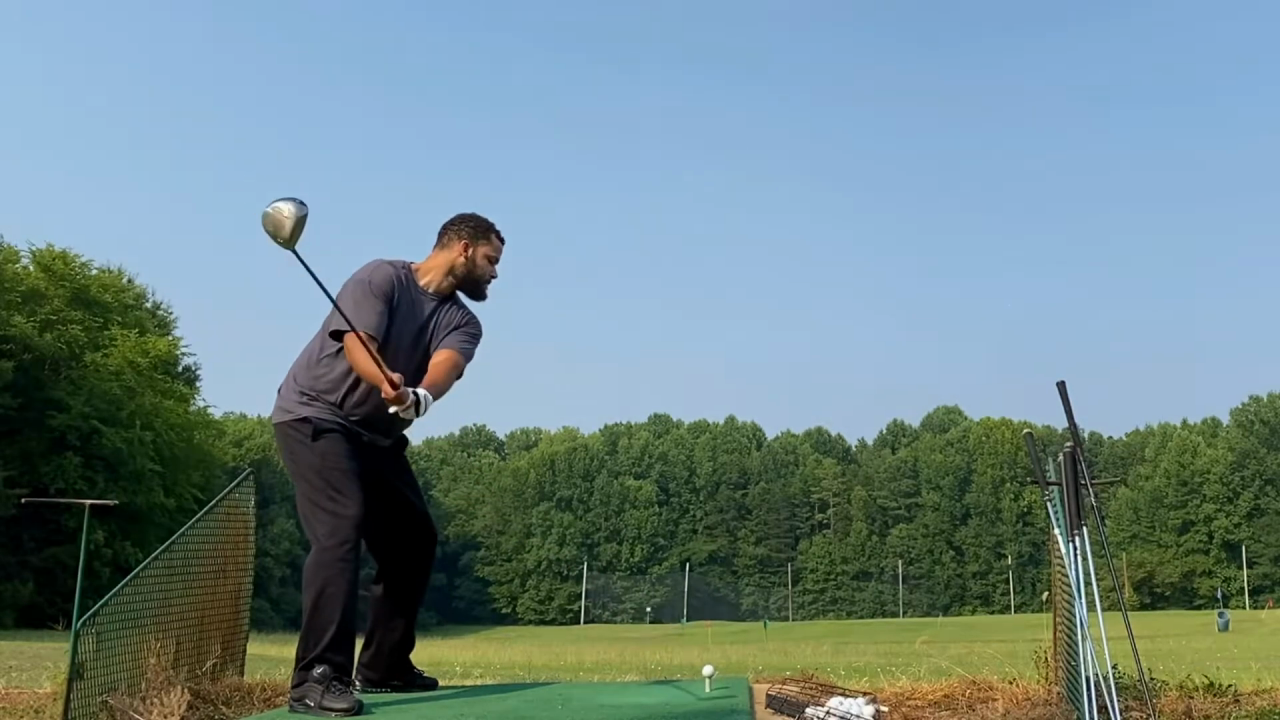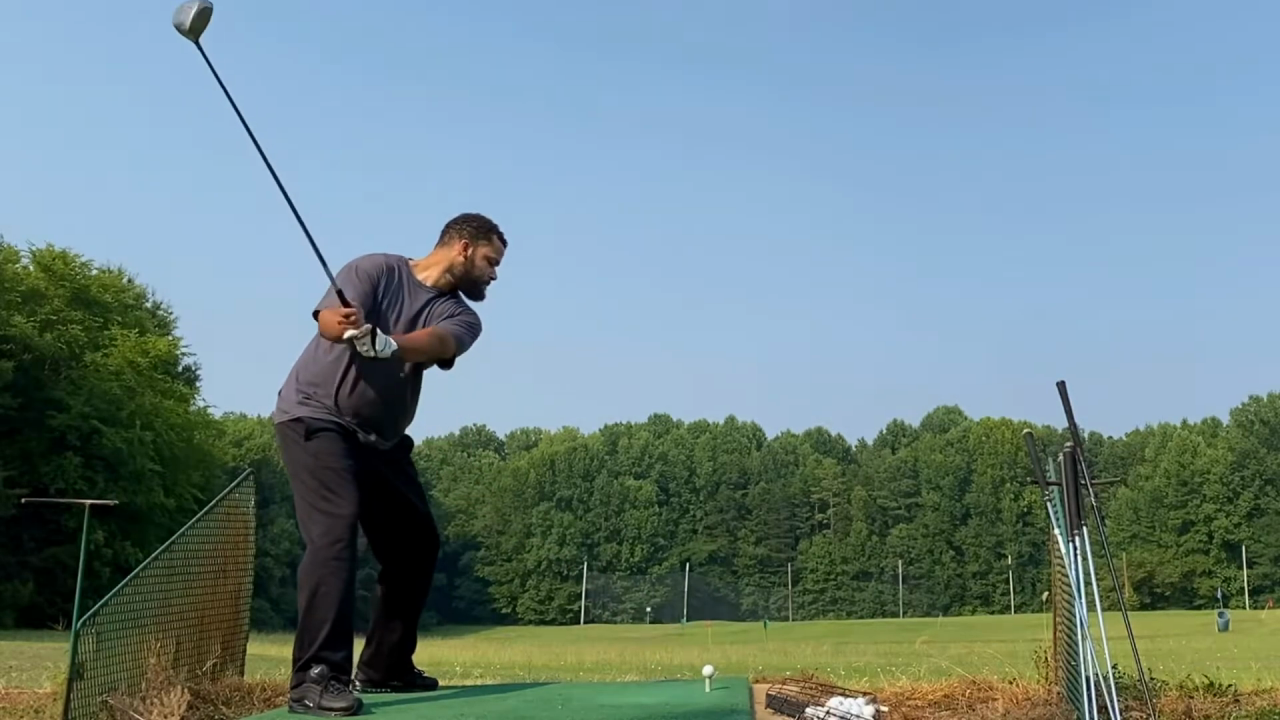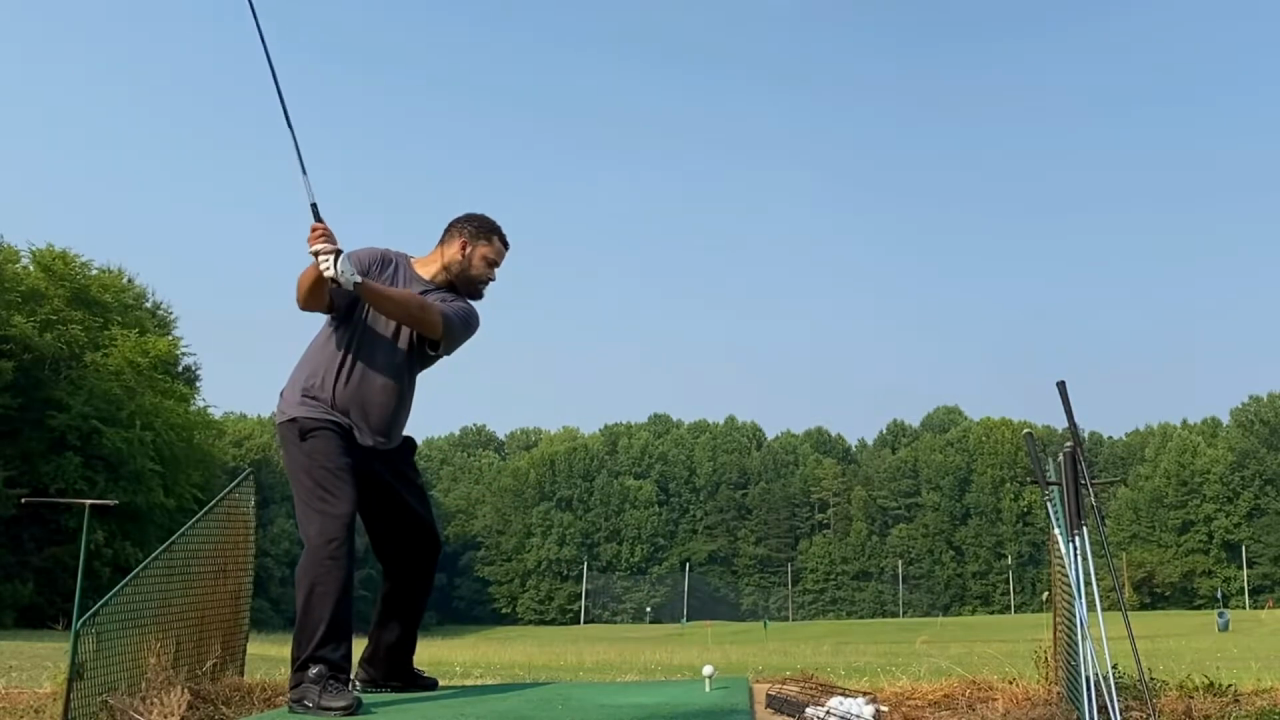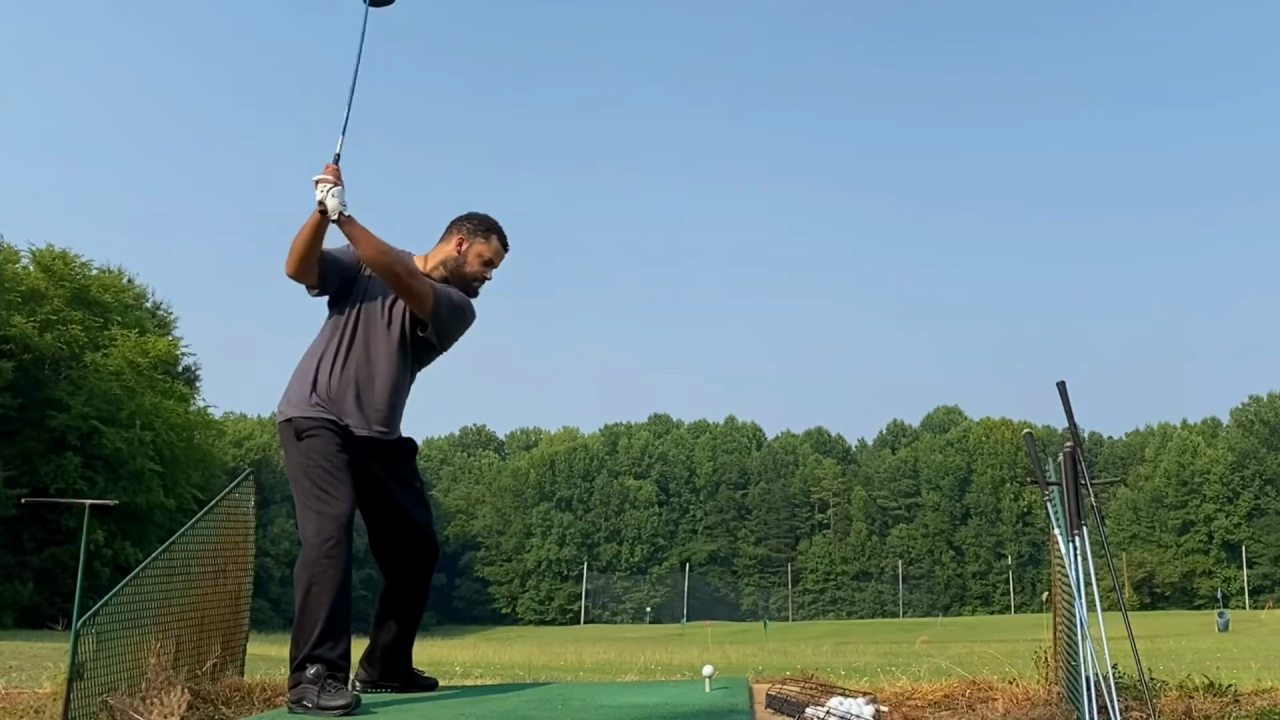
dt=0.4s
person 1, frame 1
left shoulder: (463, 323)
right shoulder: (381, 278)
left elbow: (445, 366)
right elbow: (357, 346)
left wrist: (421, 395)
right wrist: (387, 384)
left hip: (377, 434)
right hip: (314, 417)
left knee: (414, 541)
right knee: (341, 529)
left ankle: (383, 665)
right ankle: (317, 677)
person 1, frame 2
left shoulder: (462, 317)
right shoulder: (376, 270)
left elbow: (432, 344)
right elbow: (329, 320)
left wrist: (387, 344)
right wrist: (344, 325)
left hip: (380, 437)
right hip: (315, 418)
left knee: (417, 543)
right knee: (335, 529)
left ankle: (383, 665)
right ankle: (315, 677)
person 1, frame 3
left shoulder: (461, 314)
right shoulder: (375, 262)
left elbow: (417, 314)
right elbow: (309, 299)
left wrist: (354, 283)
right wrist: (321, 269)
left hip: (381, 438)
right hip: (316, 419)
left knee: (418, 546)
right knee: (333, 529)
left ankle: (384, 665)
right ankle: (314, 676)
person 1, frame 4
left shoulder: (458, 309)
right shoulder: (364, 259)
left elbow: (402, 281)
right elbow: (299, 270)
left wrist: (344, 217)
right wrist: (321, 213)
left hip: (380, 436)
right hip: (315, 418)
left knee: (416, 547)
right knee: (331, 528)
left ankle: (384, 665)
